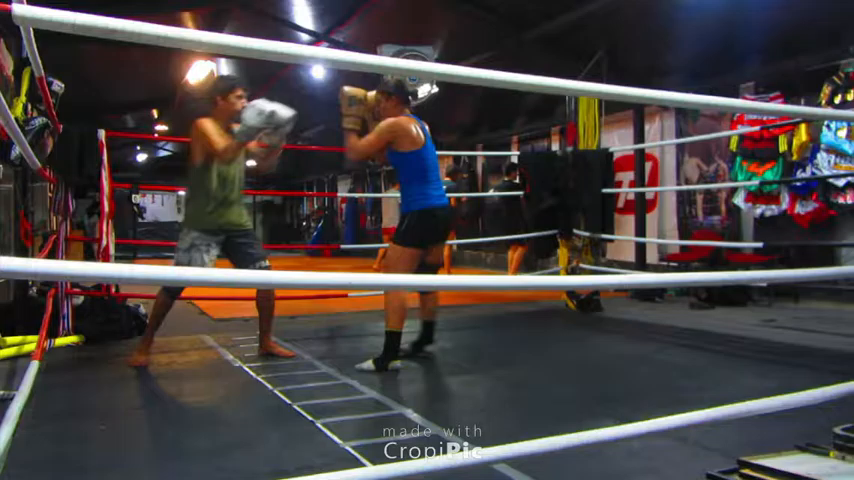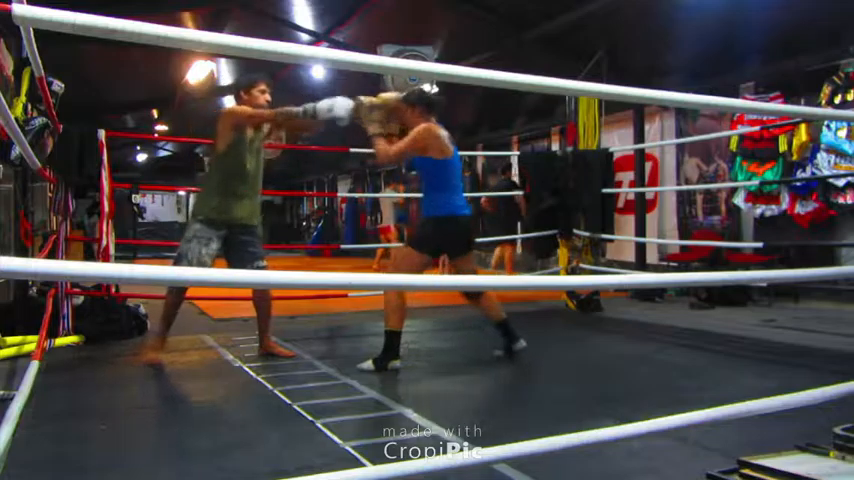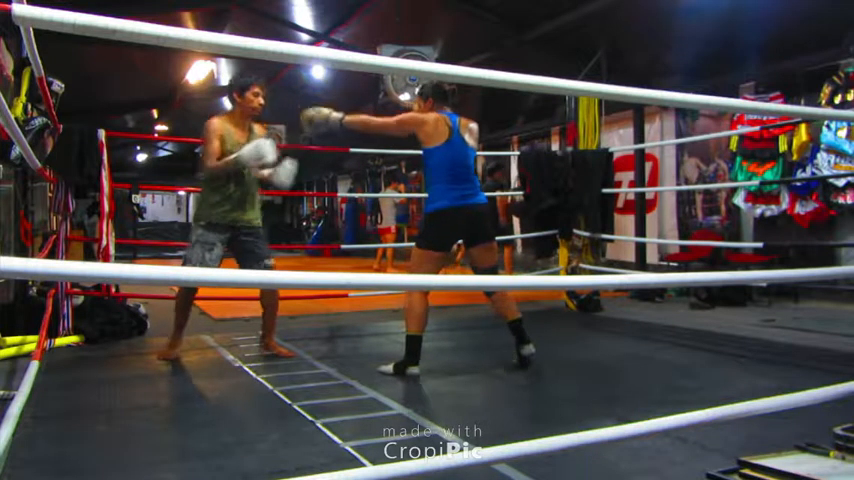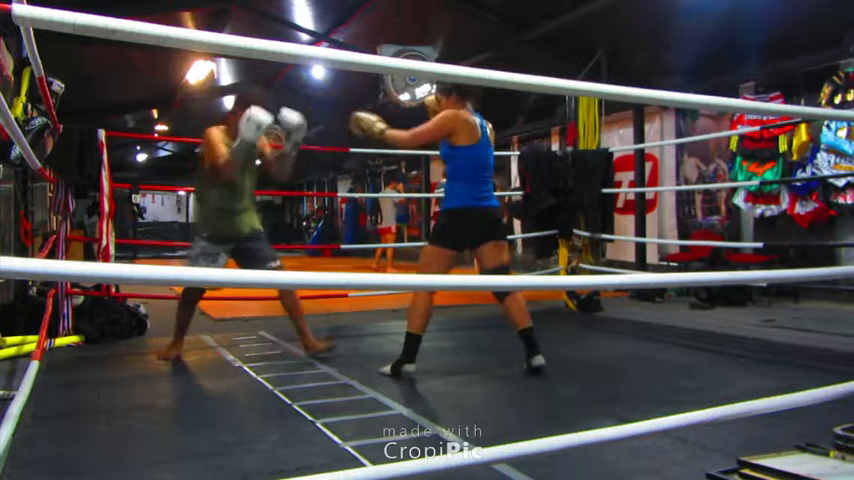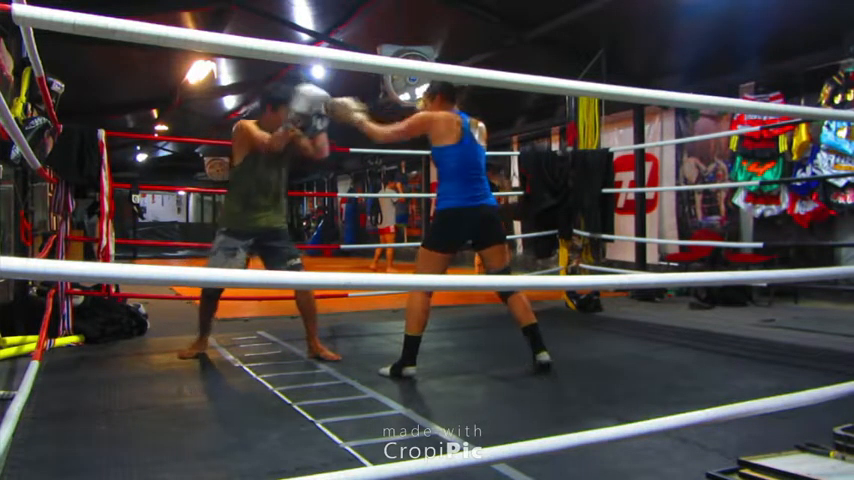
dt=0.3s
person 1, frame 1
left shoulder: (394, 126)
right shoulder: (420, 125)
left elbow: (353, 153)
right elbow: (381, 155)
left wrist: (349, 120)
right wrist: (367, 120)
left hip: (421, 213)
right hip: (439, 210)
right knee: (425, 278)
left ankle: (390, 355)
right ankle: (425, 338)
person 1, frame 2
left shoulder: (426, 132)
right shoulder: (441, 134)
left elbow: (386, 157)
right elbow: (409, 156)
left wrist: (373, 126)
right wrist: (386, 126)
left hip: (440, 221)
right hip: (461, 220)
right knee: (472, 287)
left ankle: (389, 355)
right ankle: (512, 339)
person 1, frame 3
left shoulder: (423, 121)
right shoulder: (471, 127)
left elbow: (372, 124)
left wrist: (337, 118)
left hip: (443, 215)
right hip: (476, 211)
left knee: (418, 286)
left ankle: (411, 360)
right ankle: (523, 343)
person 1, frame 4
left shoulder: (453, 118)
right shoulder: (485, 126)
left elbow: (409, 140)
left wrist: (377, 128)
left hip: (459, 214)
right hip: (489, 213)
left knee: (424, 286)
left ankle: (406, 359)
right ankle: (534, 353)
person 1, frame 5
left shoulder: (433, 119)
right shoulder: (478, 127)
left elbow: (383, 134)
left wrist: (354, 116)
left hip: (453, 215)
right hip: (486, 212)
left knee: (421, 288)
right knee: (508, 286)
left ankle: (407, 362)
right ankle: (539, 350)
person 2, frame 1
left shoulder: (238, 132)
right shoulder: (202, 126)
left elbow: (267, 164)
right elbow: (223, 154)
left wrist: (278, 134)
right wrist: (249, 130)
left hip: (237, 220)
right hip: (203, 222)
right knee: (175, 283)
left ankle: (266, 341)
right ankle: (145, 343)
person 2, frame 2
left shoulder: (264, 124)
right shoulder: (232, 115)
left elbow: (291, 121)
right elbow: (276, 116)
left wrist: (327, 112)
right wrist: (317, 110)
left hip: (245, 217)
right hip: (212, 214)
left ankle: (265, 341)
right ankle: (157, 339)
person 2, frame 3
left shoulder: (258, 131)
right shoulder: (215, 125)
right elbow: (209, 169)
left wrist: (274, 173)
right wrist: (238, 160)
left hip: (248, 218)
right hip: (214, 217)
right knee: (191, 281)
left ankle: (268, 339)
right ankle: (175, 340)
person 2, frame 4
left shoulder: (258, 139)
right shoulder: (214, 134)
left elbow: (281, 173)
right elbow: (226, 172)
left wrist: (291, 144)
right wrist: (245, 141)
left hip: (247, 225)
right hip: (215, 228)
right knee: (194, 287)
left ankle: (307, 339)
right ankle: (177, 341)
person 2, frame 5
left shoulder: (289, 134)
right shoulder: (245, 128)
left elbow: (320, 153)
right elbow: (269, 143)
left wrist: (316, 118)
right wrist: (295, 115)
left hip: (272, 224)
right hip: (237, 224)
right knee: (213, 285)
left ankle: (314, 344)
right ankle: (201, 340)
